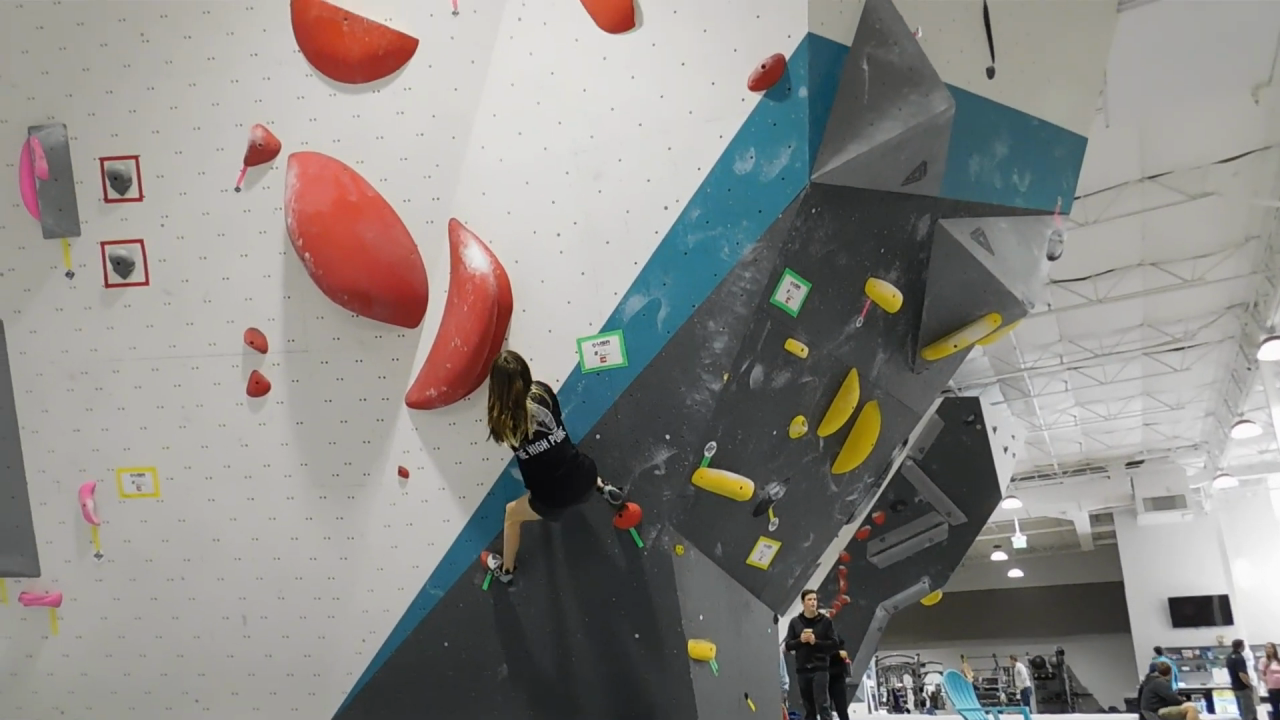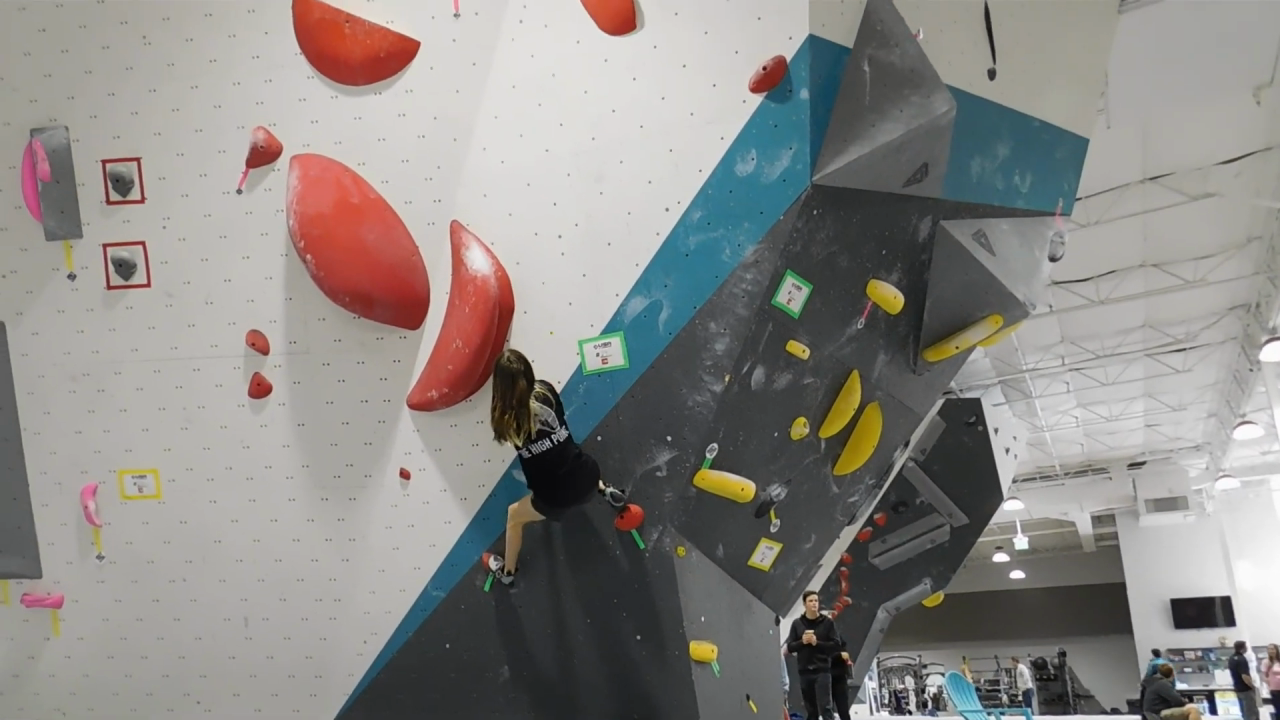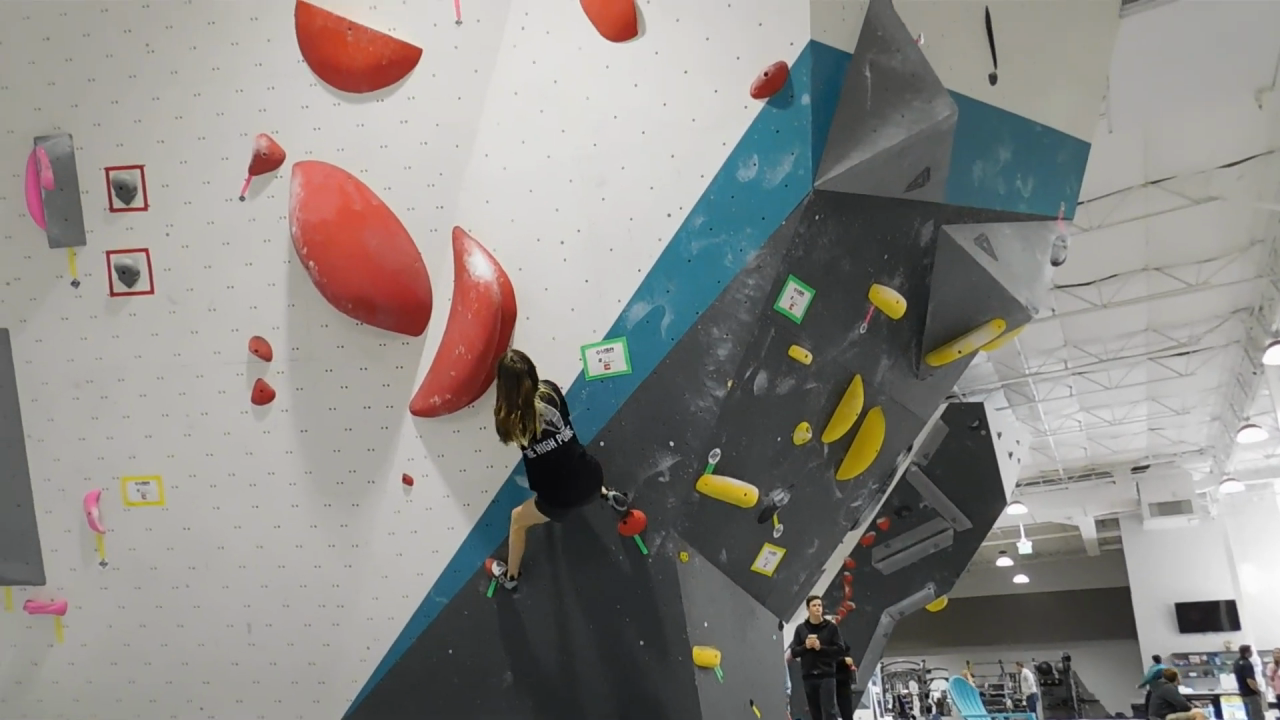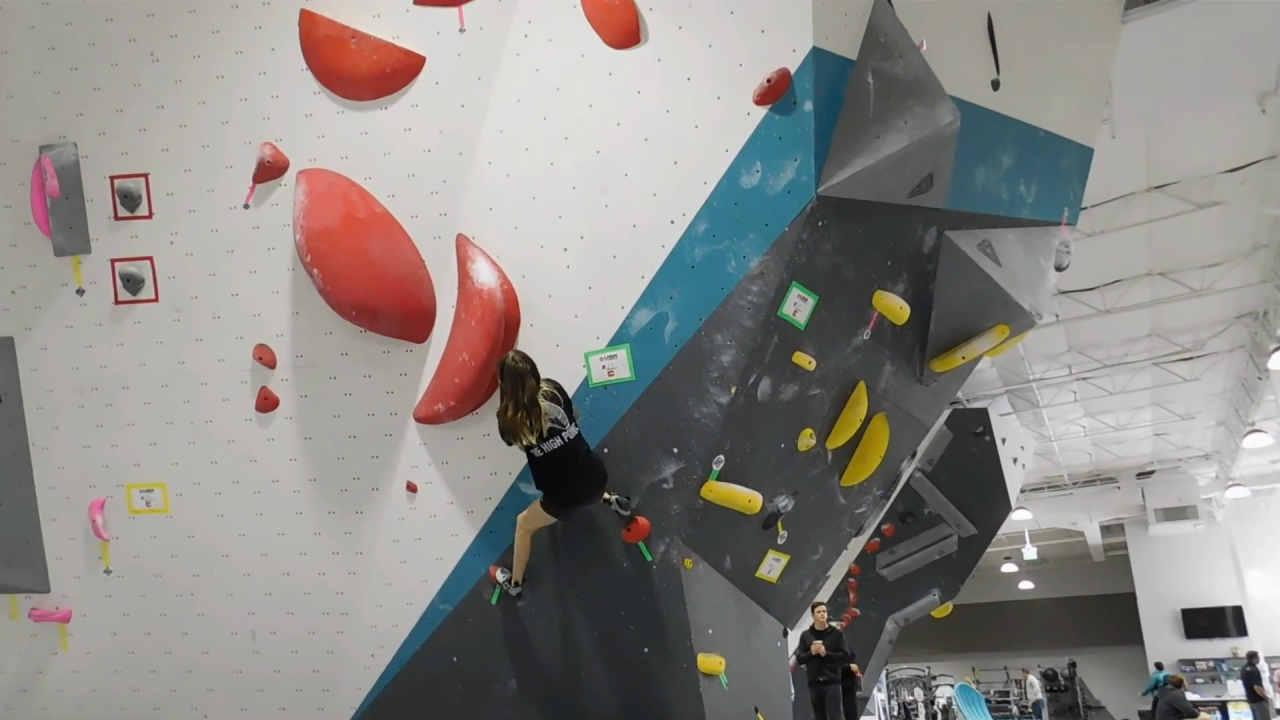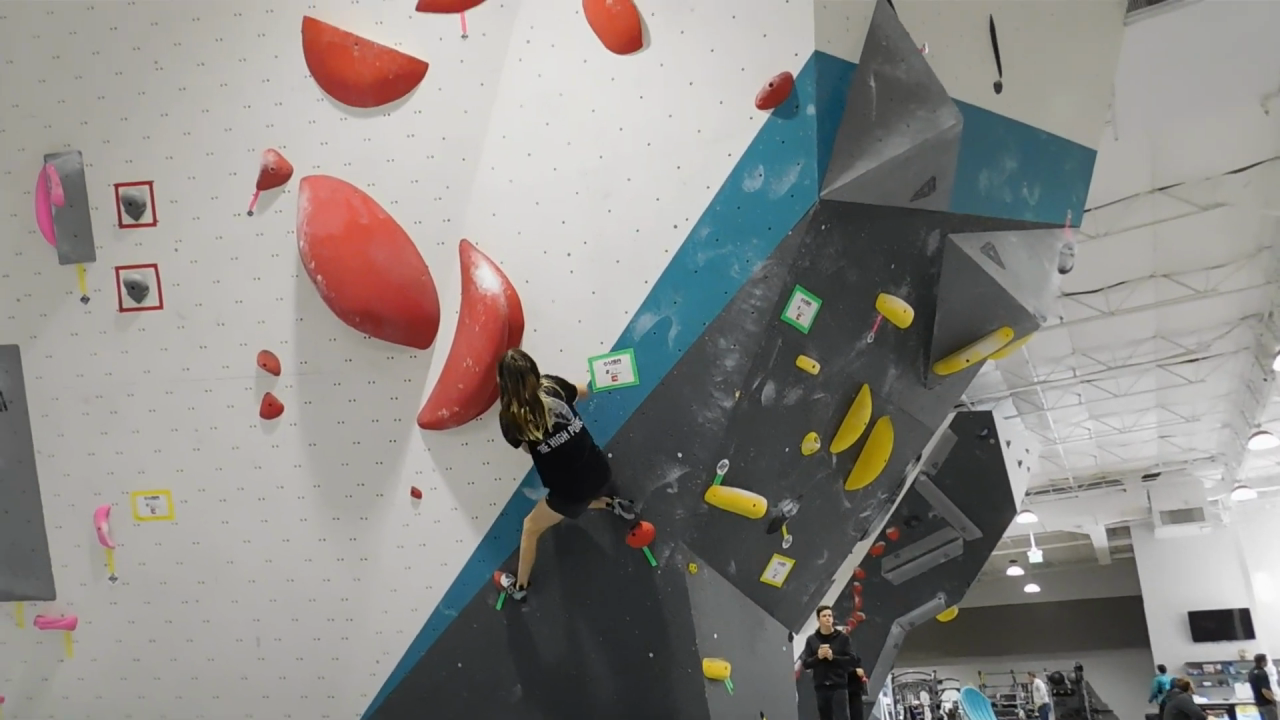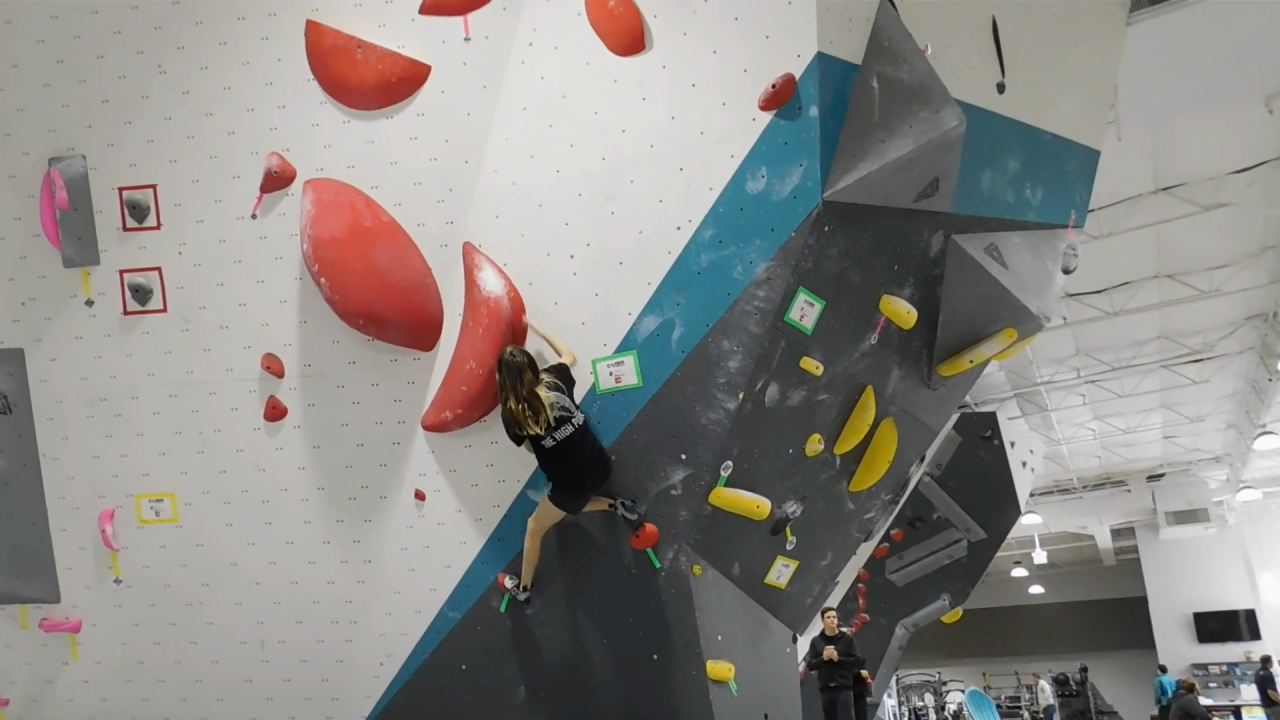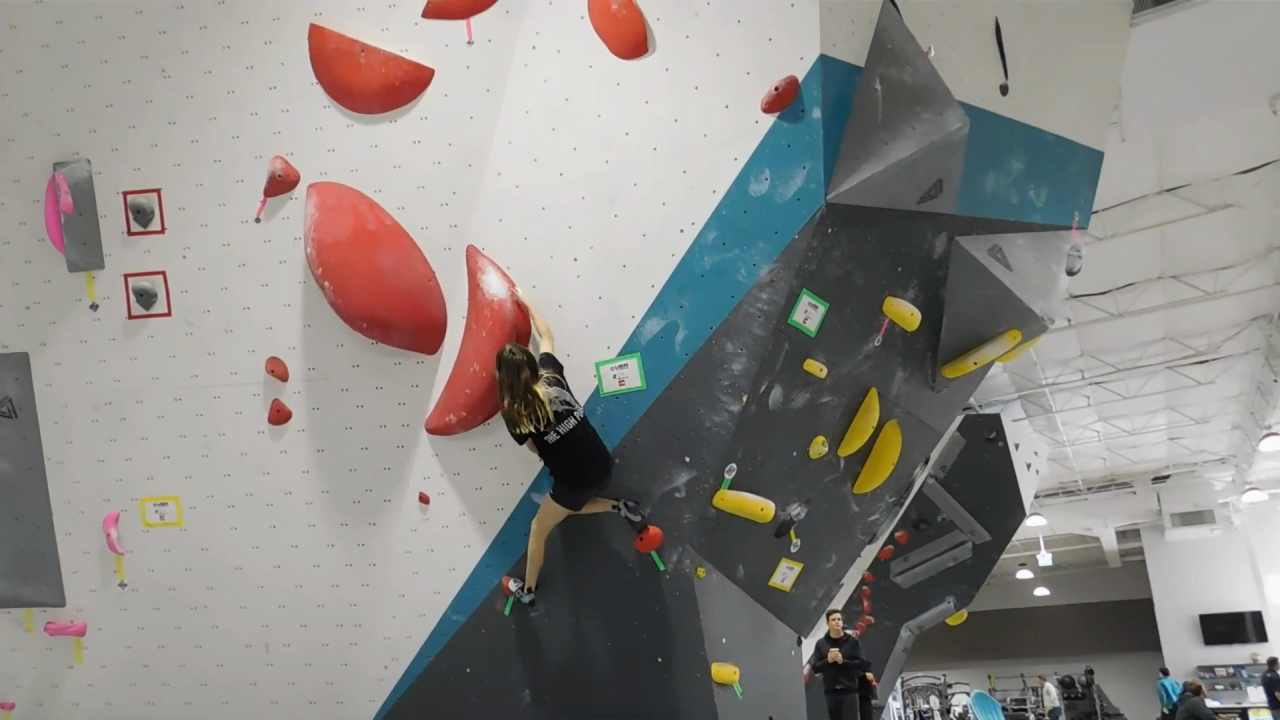
dt=0.1s
person 1, frame 1
left shoulder: (499, 418)
right shoulder: (542, 392)
left hip: (552, 499)
right hip: (584, 476)
left knee: (512, 514)
left ankle: (505, 569)
right ankle: (604, 488)
person 1, frame 2
left shoulder: (502, 417)
right shoulder: (545, 391)
left hip: (556, 498)
right hip: (587, 477)
left knee: (515, 515)
left ankle: (507, 571)
right ankle: (606, 491)
person 1, frame 3
left shoulder: (505, 419)
right shoulder: (549, 391)
left hip: (558, 498)
right hip: (591, 476)
left knee: (518, 520)
left ankle: (509, 576)
right ankle: (608, 495)
person 1, frame 4
left shoulder: (508, 419)
right shoulder: (552, 389)
left hip: (564, 496)
right hip: (595, 476)
left knee: (523, 525)
left ankle: (514, 582)
right ankle: (611, 500)
person 1, frame 5
left shoulder: (510, 418)
right shoulder: (554, 387)
right elbow: (582, 391)
left hip: (568, 491)
right hip: (599, 473)
left knee: (531, 528)
left ankle: (519, 588)
right ankle: (615, 505)
person 1, frame 6
left shoulder: (511, 414)
right shoulder: (553, 378)
left elbow: (530, 448)
right elbow: (569, 355)
right wrist: (537, 330)
left hip: (572, 485)
right hip: (601, 468)
left knee: (534, 528)
right knee: (571, 502)
left ankle: (522, 588)
right ankle: (618, 506)
person 1, frame 7
left shoulder: (514, 413)
right shoulder: (550, 372)
left elbow: (535, 449)
right elbow: (547, 335)
right wrist: (526, 305)
left hip: (574, 481)
right hip: (602, 464)
left knee: (538, 529)
right knee: (572, 505)
left ankle: (527, 589)
right ankle: (621, 507)
